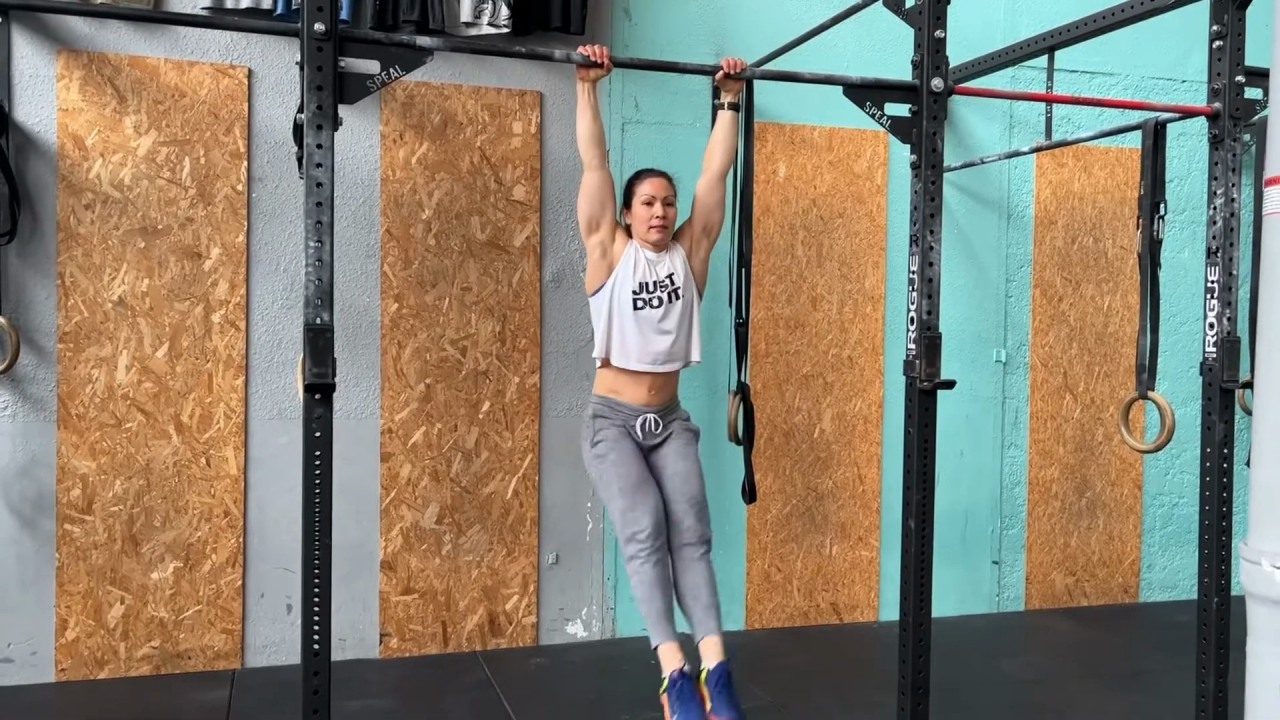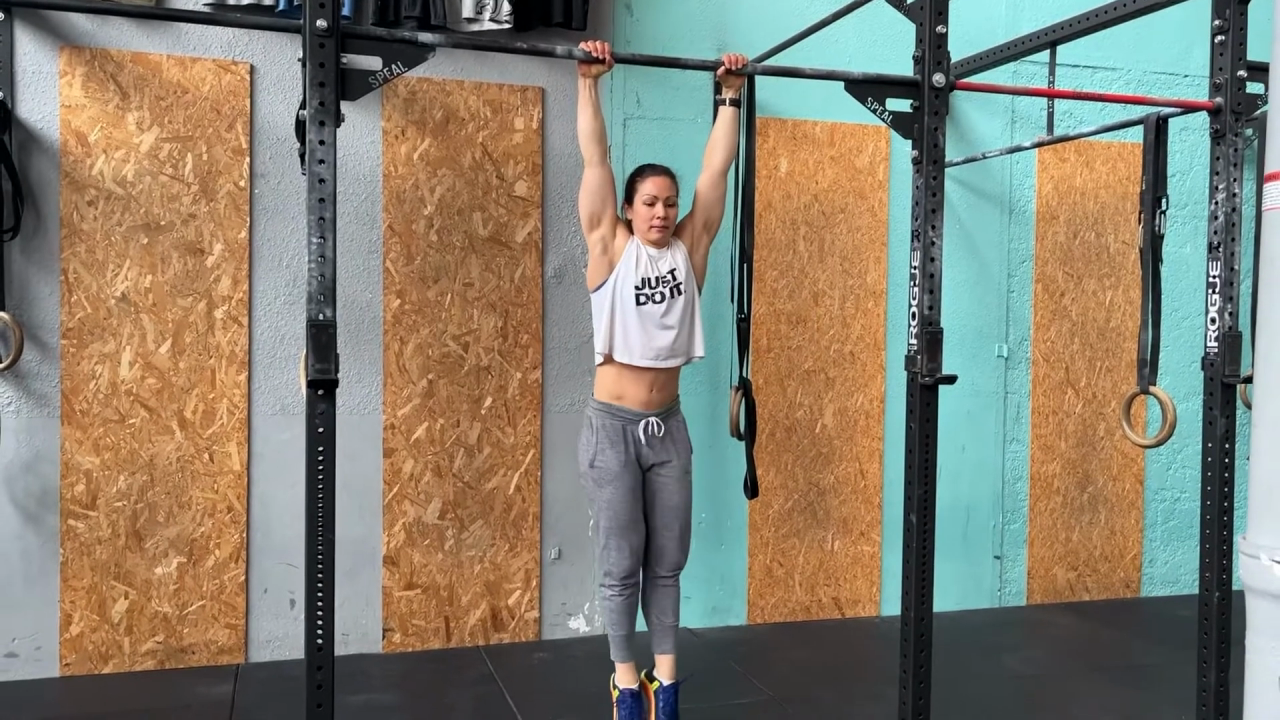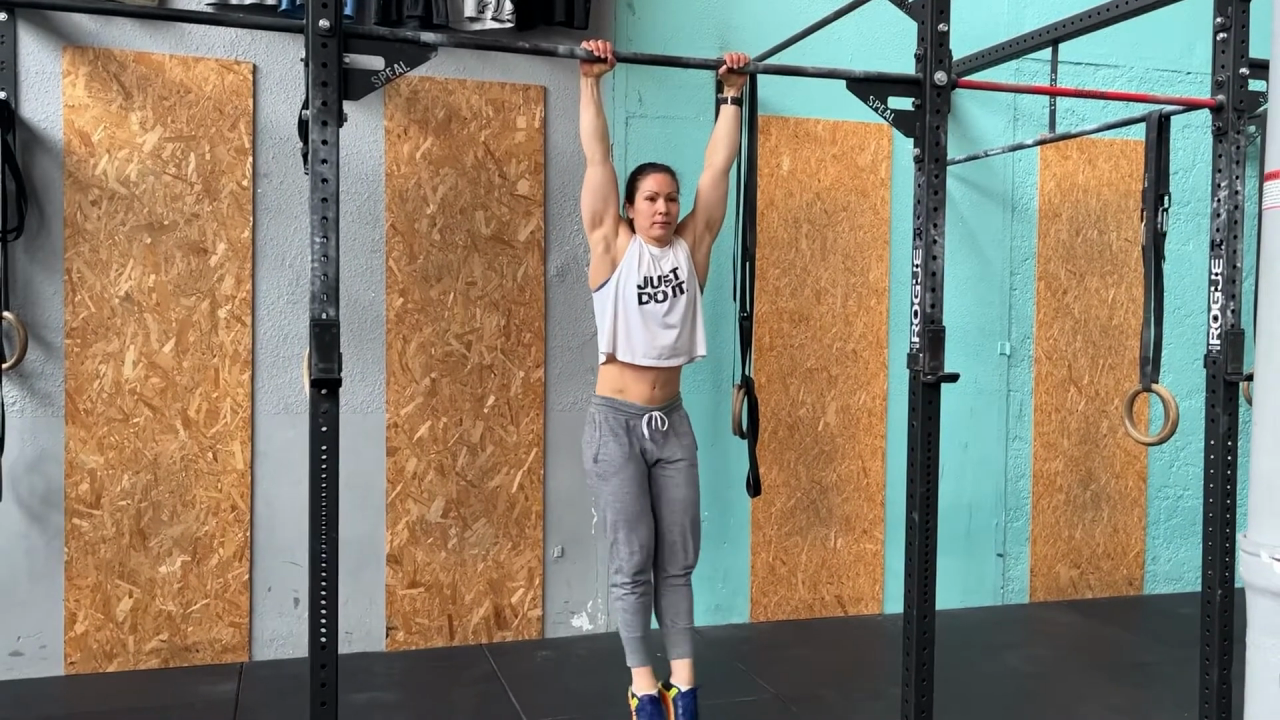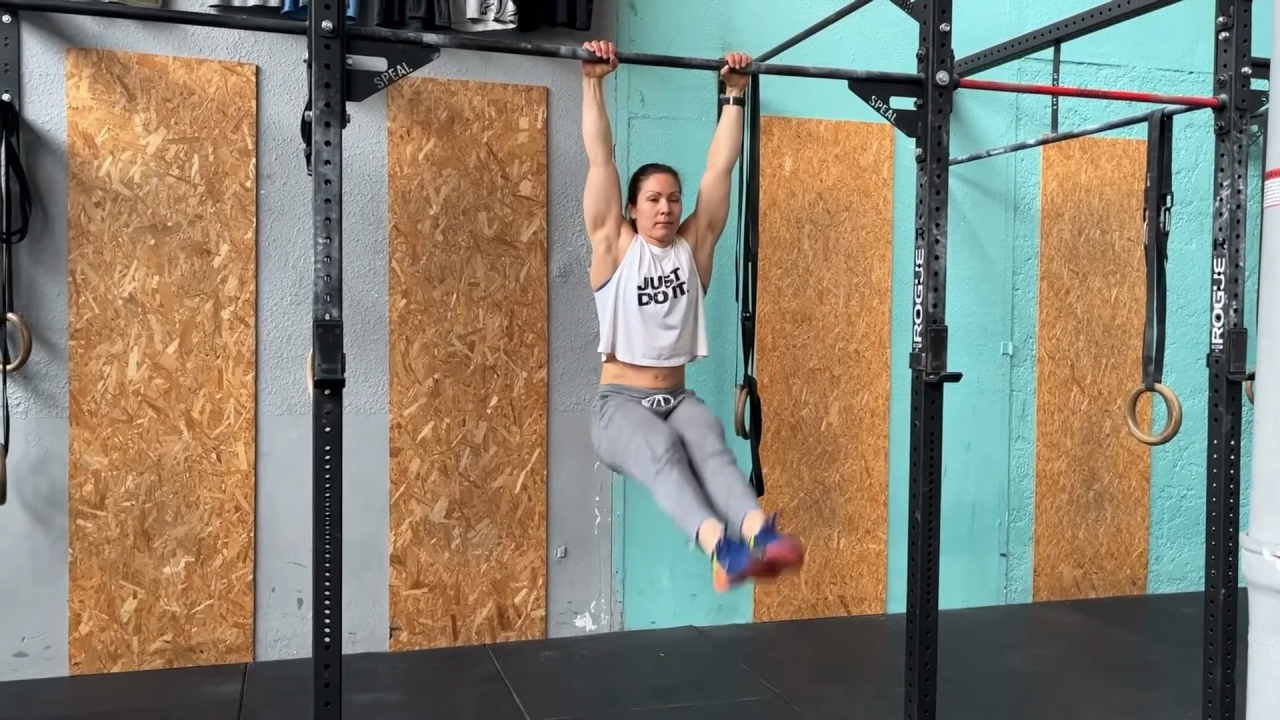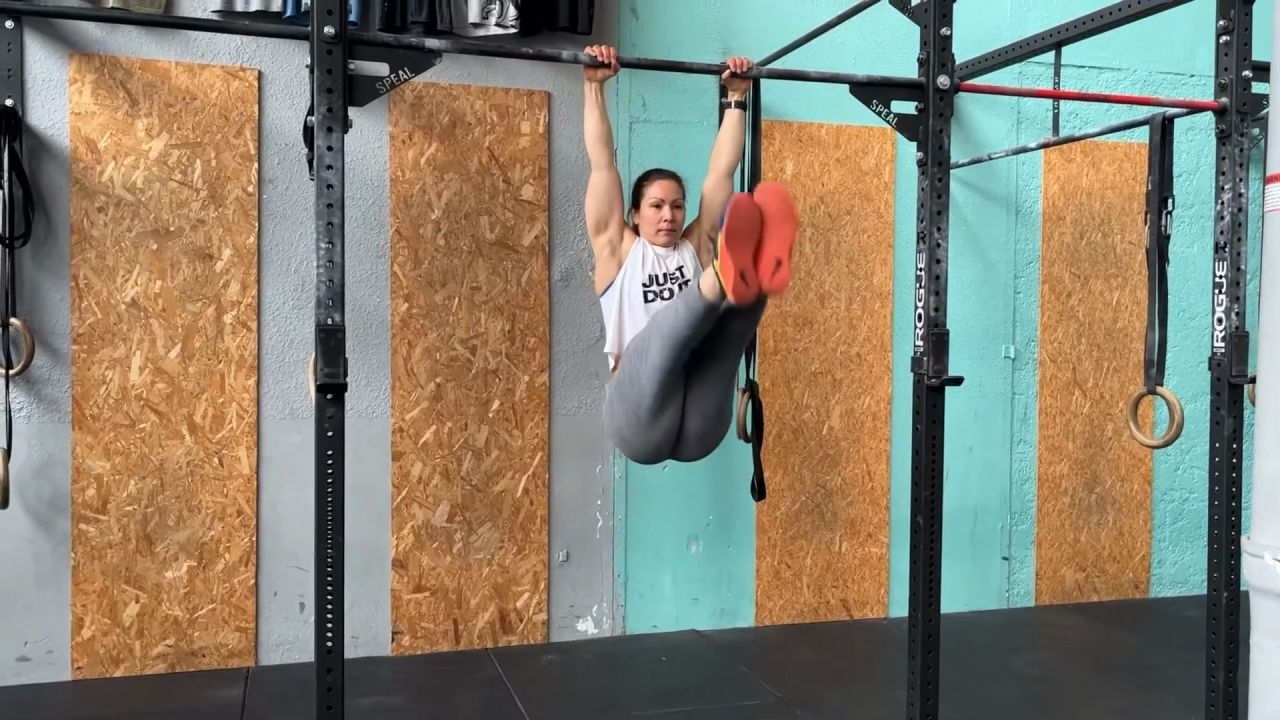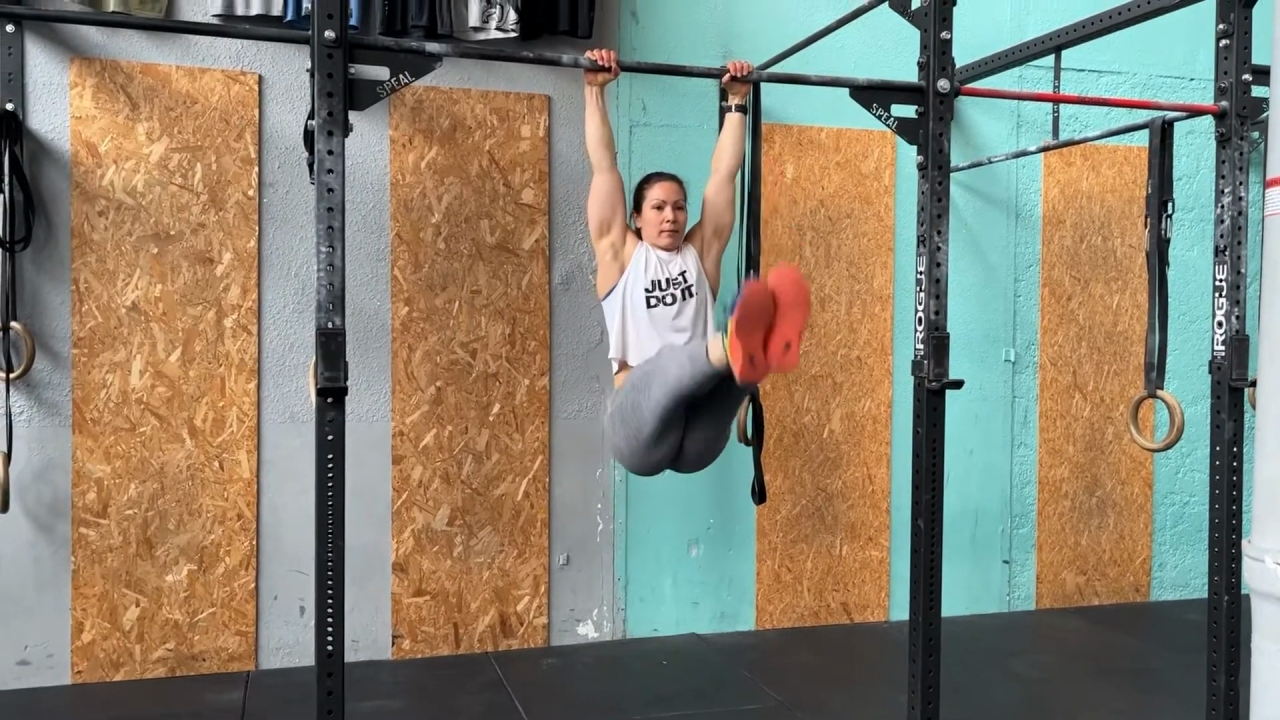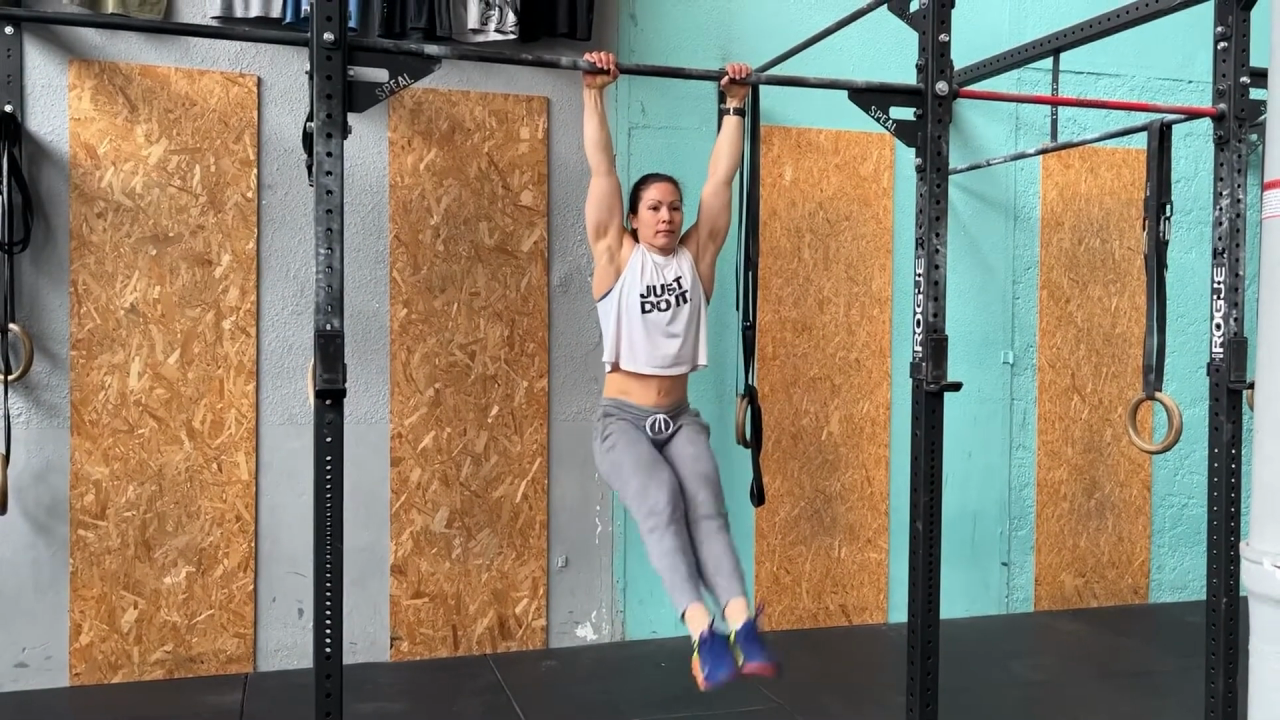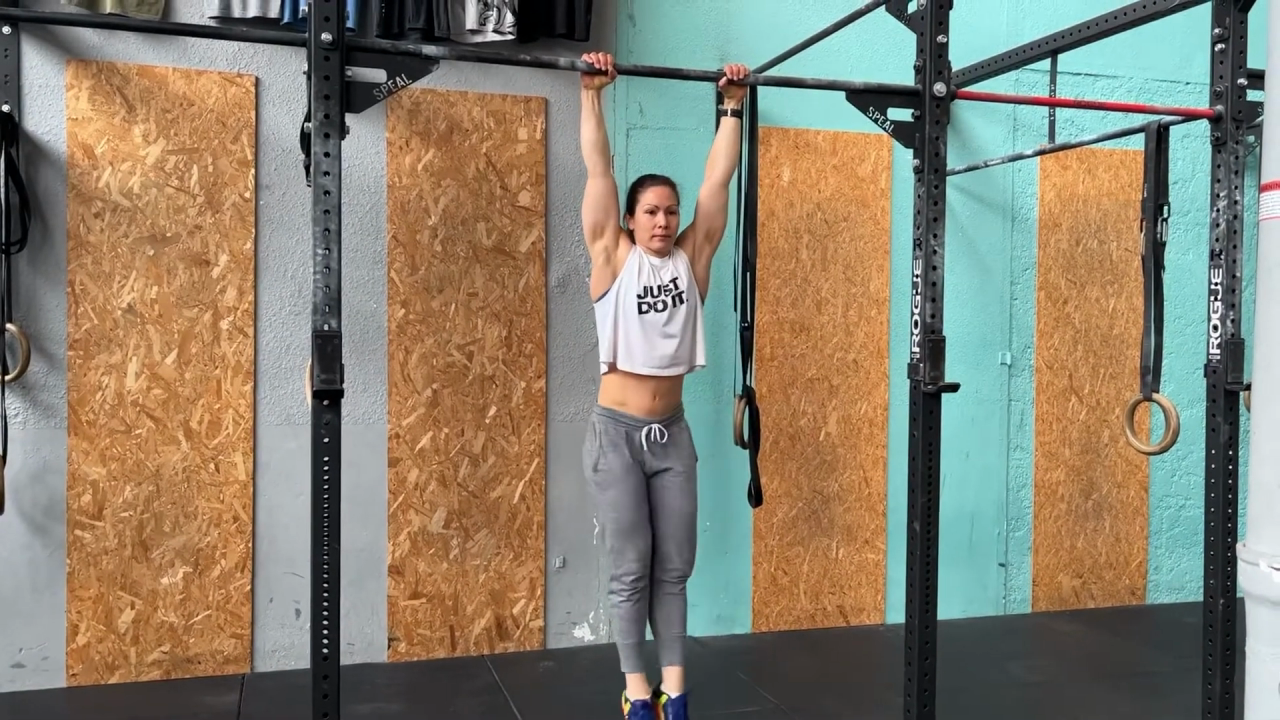
dt=0.4s
person 1, frame 1
left shoulder: (688, 252)
right shoulder: (608, 251)
left elbow: (715, 175)
right elbow: (595, 165)
left wrist: (729, 100)
right wrist: (586, 87)
left hip: (670, 422)
right hip: (610, 422)
left knee: (691, 533)
right knee: (644, 530)
person 1, frame 2
left shoulder: (689, 249)
right shoulder: (609, 249)
left elbow: (716, 169)
right elbow: (594, 161)
left wrist: (730, 95)
right wrist: (588, 81)
left hip: (668, 426)
right hip: (612, 426)
left knee: (668, 563)
right knee: (620, 565)
person 1, frame 3
left shoulder: (692, 247)
right shoulder: (612, 247)
left elbow: (718, 168)
right elbow: (597, 160)
left wrist: (732, 94)
right wrist: (591, 82)
left hip: (672, 423)
right hip: (616, 422)
left knee: (677, 563)
right knee: (633, 562)
person 1, frame 4
left shoulder: (694, 244)
right shoulder: (613, 244)
left elbow: (720, 169)
right elbow: (599, 162)
left wrist: (734, 94)
right wrist: (592, 83)
left hip: (677, 399)
right hip: (620, 404)
left knee: (711, 453)
right knee: (661, 452)
left ankle: (757, 534)
right ankle: (719, 544)
person 1, frame 5
left shoulder: (697, 249)
right shoulder: (617, 251)
left elbow: (722, 170)
right elbow: (602, 163)
left wrist: (736, 97)
right wrist: (595, 87)
left hip: (698, 424)
right hip: (641, 414)
left knee: (716, 327)
right knee: (669, 325)
left ankle: (747, 280)
right ankle: (728, 278)
person 1, frame 6
left shoulder: (701, 254)
right shoulder: (620, 254)
left elbow: (724, 174)
right elbow: (604, 167)
left wrist: (737, 101)
right wrist: (595, 91)
left hip: (697, 436)
right hip: (641, 428)
left knee: (728, 351)
right knee: (670, 359)
left ankle: (755, 346)
right ankle: (736, 349)
person 1, frame 7
left shoulder: (694, 256)
right shoulder: (615, 254)
left elbow: (720, 183)
right elbow: (601, 170)
left wrist: (735, 105)
right wrist: (595, 96)
left hip: (680, 422)
right hip: (620, 423)
left knee: (707, 509)
right knee: (660, 508)
left ankle: (744, 630)
right ankle: (705, 635)
person 1, frame 8
left shoulder: (692, 257)
right shoulder: (612, 257)
left elbow: (718, 180)
right elbow: (597, 172)
left wrist: (732, 106)
right wrist: (591, 93)
left hip: (672, 433)
right hip: (616, 433)
left knee: (674, 572)
right knee: (631, 572)
